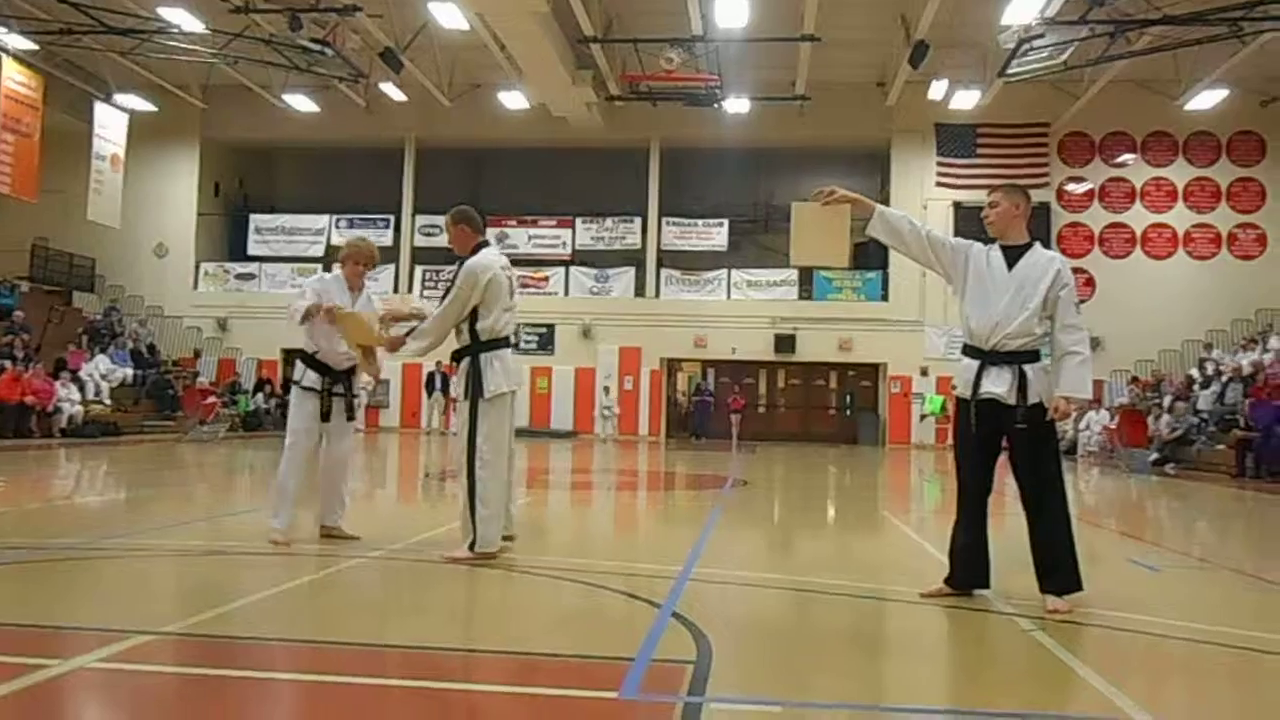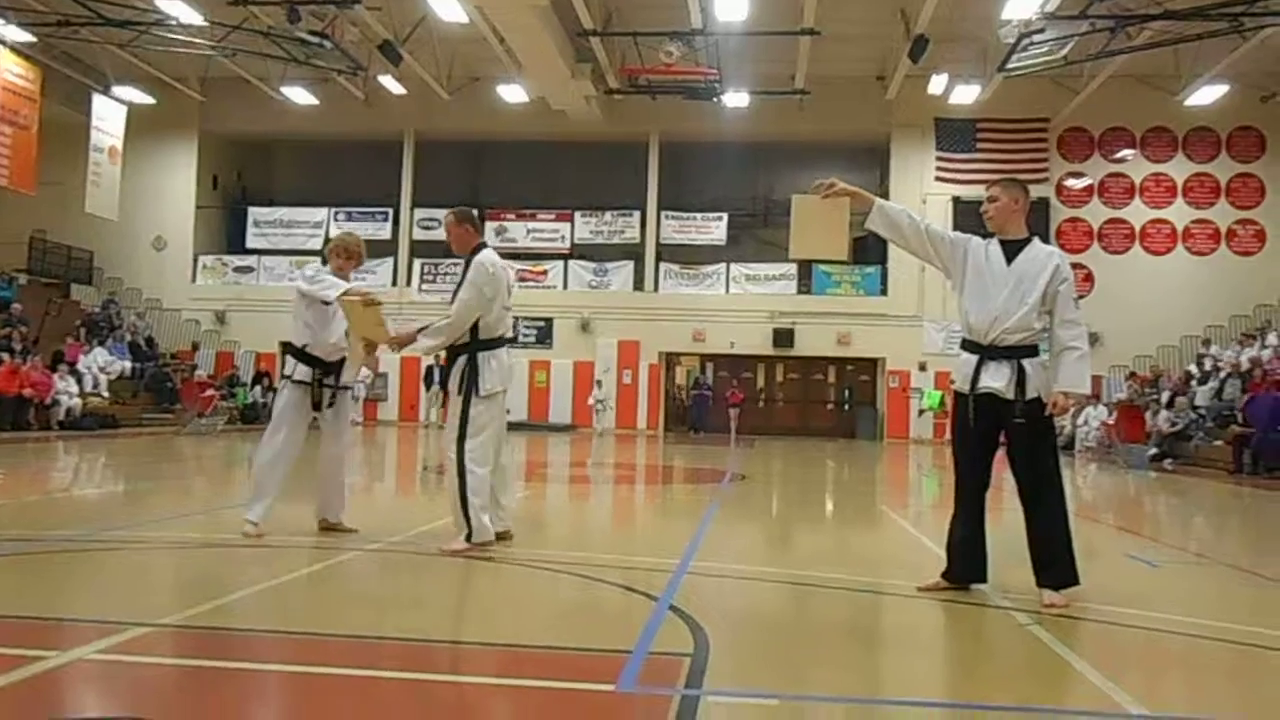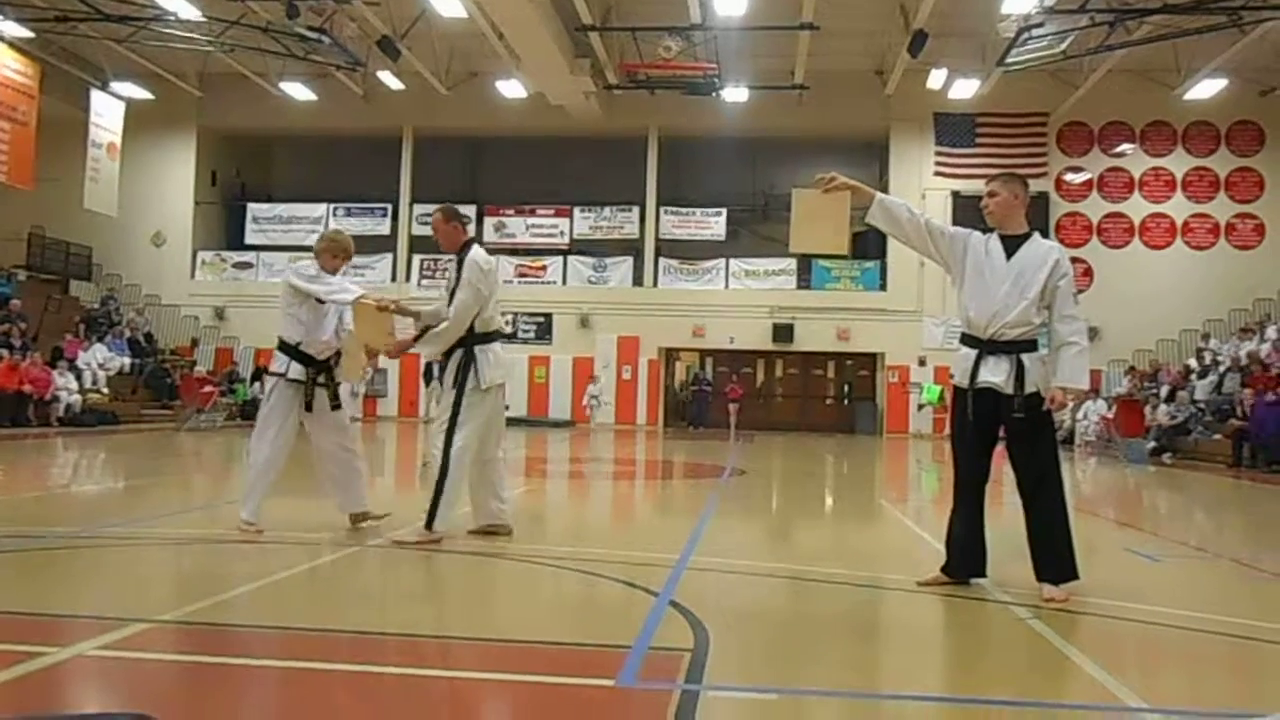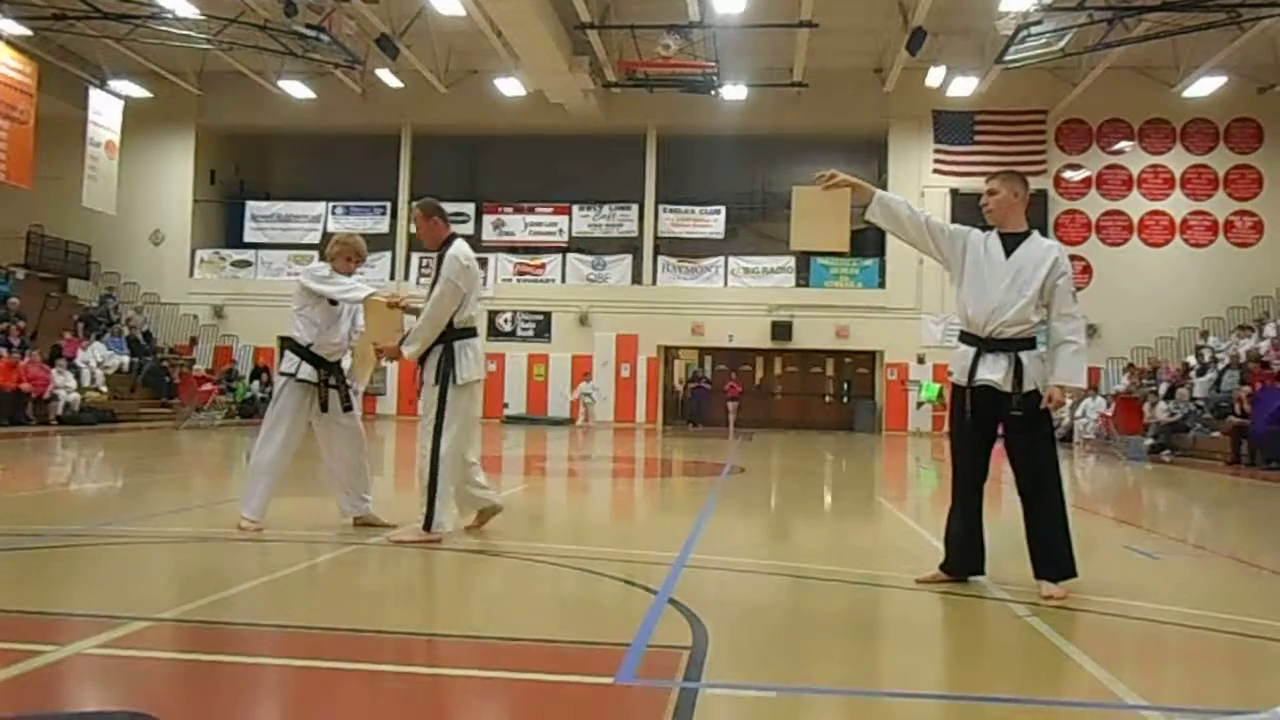
dt=0.3s
person 1, frame 1
left shoulder: (1053, 266)
right shoulder: (969, 257)
left elbow: (1070, 334)
right elbow: (913, 235)
left wrist: (1066, 392)
right wrist: (856, 201)
left hip: (1027, 385)
right hip: (977, 383)
left knee: (1042, 490)
right knee: (971, 488)
left ankle: (1055, 585)
right ankle: (964, 576)
person 1, frame 2
left shoulder: (1051, 261)
right shoulder: (967, 251)
left elbow: (1069, 328)
right elbow: (912, 229)
left wrist: (1064, 387)
right wrist: (855, 194)
left hip: (1025, 379)
right hip: (975, 377)
left knee: (1039, 485)
right knee: (969, 483)
left ankle: (1052, 580)
right ankle: (961, 570)
person 1, frame 3
left shoulder: (1051, 256)
right shoulder: (967, 246)
left elbow: (1068, 323)
right elbow: (911, 223)
left wrist: (1063, 382)
right wrist: (855, 189)
left hip: (1024, 374)
right hip: (974, 372)
left knee: (1039, 479)
right knee: (968, 476)
left ankle: (1052, 574)
right ankle: (961, 564)
person 1, frame 4
left shoulder: (1049, 254)
right shoulder: (966, 244)
left elbow: (1066, 322)
right elbow: (912, 220)
left wrist: (1060, 381)
right wrist: (856, 186)
left hip: (1023, 373)
right hip: (972, 370)
left knee: (1037, 477)
right knee: (966, 474)
left ankle: (1050, 571)
right ankle: (960, 562)
person 2, frame 1
left shoulder: (475, 266)
right shoulder: (498, 261)
left elbow: (446, 317)
right elbow: (460, 314)
left wrist: (405, 339)
left hip: (484, 368)
right hip: (499, 363)
left knee: (480, 455)
right knee: (497, 452)
left ankle: (483, 541)
right ankle: (502, 525)
person 2, frame 2
left shoulder: (480, 265)
right shoulder: (491, 263)
left elbow: (459, 319)
left wrist: (415, 336)
right wrist: (425, 336)
left hip: (478, 366)
right hip: (489, 362)
left knee: (465, 448)
right knee: (489, 449)
left ankle: (477, 531)
right ankle: (498, 523)
person 2, frame 3
left shoulder: (472, 262)
right shoulder: (474, 259)
left elbow: (457, 321)
right elbow: (452, 312)
left wrist: (413, 344)
right wrist: (411, 314)
left hip: (473, 361)
right hip: (483, 360)
left knee: (448, 442)
right knee: (486, 446)
left ankle: (433, 525)
right ankle: (496, 517)
person 2, frame 4
left shoulder: (453, 257)
right shoulder: (457, 253)
left elbow: (437, 316)
left wrist: (402, 348)
right wrist: (411, 309)
left hip: (452, 357)
right hip: (460, 354)
left knee: (436, 441)
right knee: (459, 439)
left ankle: (432, 525)
right ankle: (484, 499)
person 3, frame 1
left shoulder: (366, 301)
right shoulder: (320, 284)
left elbow: (368, 343)
right elbow: (297, 308)
left wrist: (370, 353)
right wrist: (318, 308)
left hip: (344, 382)
right hip: (312, 377)
left knee: (338, 455)
right knee: (298, 450)
left ankle: (329, 521)
right ankle: (281, 523)
person 3, frame 2
left shoulder: (357, 297)
right shoulder: (313, 275)
right elbow: (324, 285)
left wrist: (368, 346)
right wrist: (356, 292)
left hip: (335, 376)
right hip: (302, 371)
left knee: (336, 448)
right knee: (280, 444)
left ankle: (330, 515)
right ankle: (255, 516)
person 3, frame 3
left shoulder: (338, 289)
right shoulder: (300, 274)
left elbow: (346, 332)
right elbow: (331, 287)
left wrist: (366, 347)
right wrist: (371, 299)
left hip: (320, 373)
right hip: (290, 369)
left knee: (339, 440)
right knee: (270, 442)
left ankle: (356, 508)
right ankle: (248, 515)
person 3, frame 4
left shoulder: (351, 297)
right shoulder: (313, 275)
left elbow: (358, 334)
right elbow: (343, 287)
left hip: (331, 375)
right hip: (301, 370)
left knee: (351, 442)
right knee: (277, 441)
left ankle: (360, 511)
right ankle: (251, 513)
